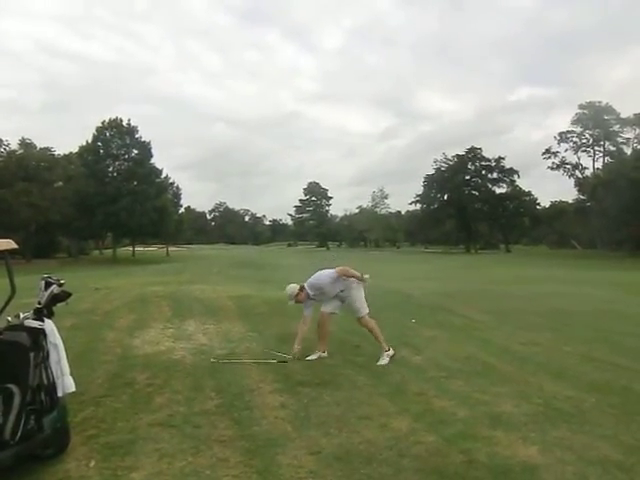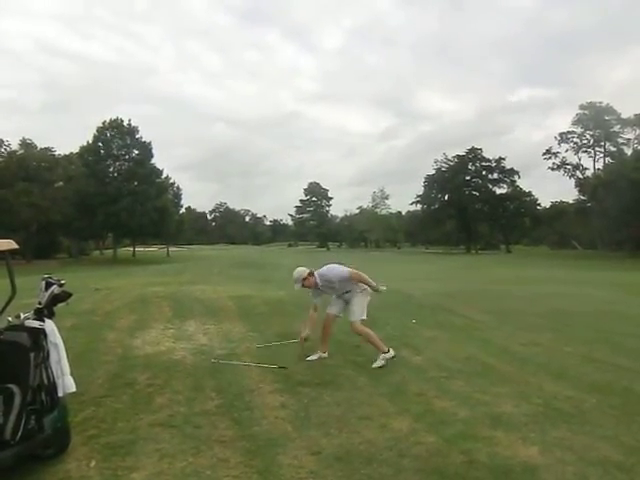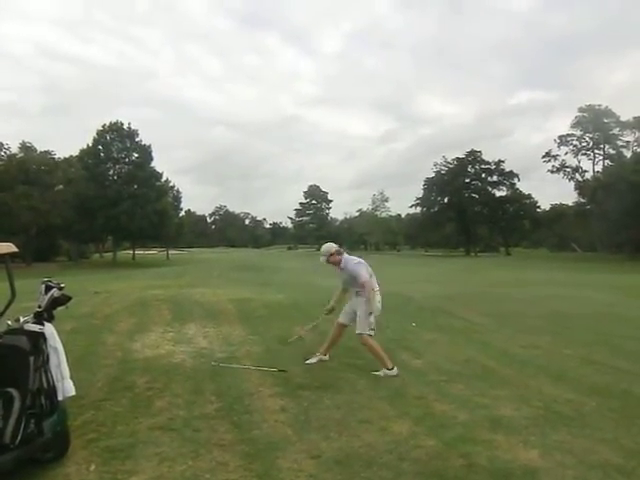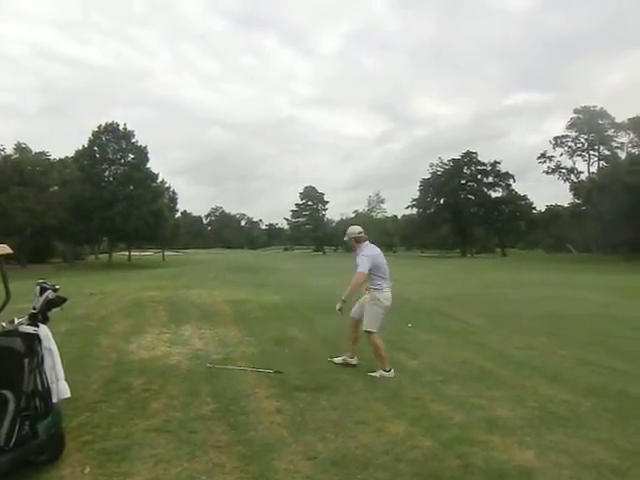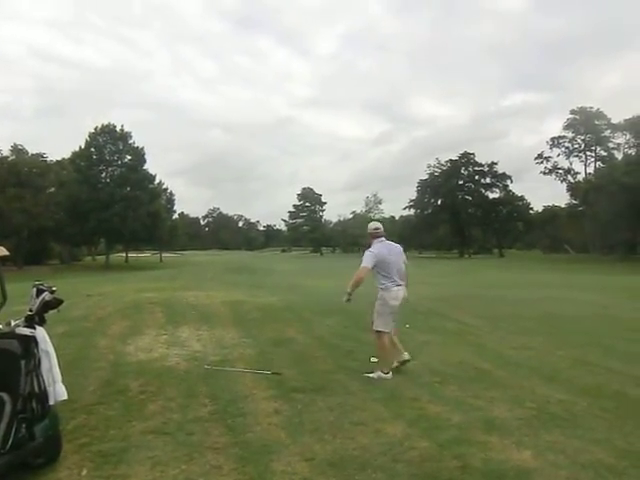
dt=0.2s
person 1, frame 1
left shoulder: (318, 281)
right shoulder: (308, 298)
left elbow: (343, 269)
right elbow: (304, 323)
left wrist: (361, 277)
right wrist: (297, 346)
left hip: (351, 287)
left knee: (363, 319)
right knee: (323, 317)
left ankle: (386, 350)
right ankle: (322, 350)
person 1, frame 2
left shoulder: (329, 273)
right shoulder: (315, 287)
left elbow: (356, 274)
right elbow: (314, 310)
left wrist: (374, 287)
right wrist: (307, 330)
left hip: (358, 291)
left knee: (356, 326)
right knee: (328, 318)
left ankle: (385, 351)
right ankle: (322, 351)
person 1, frame 3
left shoulder: (354, 264)
right shoulder: (343, 266)
left elbow: (369, 286)
right elbow: (345, 287)
left wrist: (371, 311)
right wrist: (333, 304)
left hip: (369, 298)
right hip: (357, 297)
left knee: (364, 337)
right knee: (340, 325)
left ankle: (389, 367)
right ankle: (323, 353)
person 1, frame 4
left shoulder: (364, 255)
right shoulder: (371, 249)
left elbow: (357, 280)
left wrist: (343, 300)
left hip: (379, 296)
right hip: (373, 293)
left knee: (371, 333)
right knee: (354, 319)
left ankle: (386, 369)
right ankle: (350, 357)
person 1, frame 5
left shoulder: (372, 252)
right shoulder: (396, 247)
left elbow: (360, 276)
right elbow: (405, 267)
left wrist: (348, 293)
right wrist: (402, 285)
left hip: (388, 294)
right hip: (398, 291)
left knee: (381, 332)
right knee: (377, 324)
left ankle: (385, 370)
right ankle: (401, 354)
